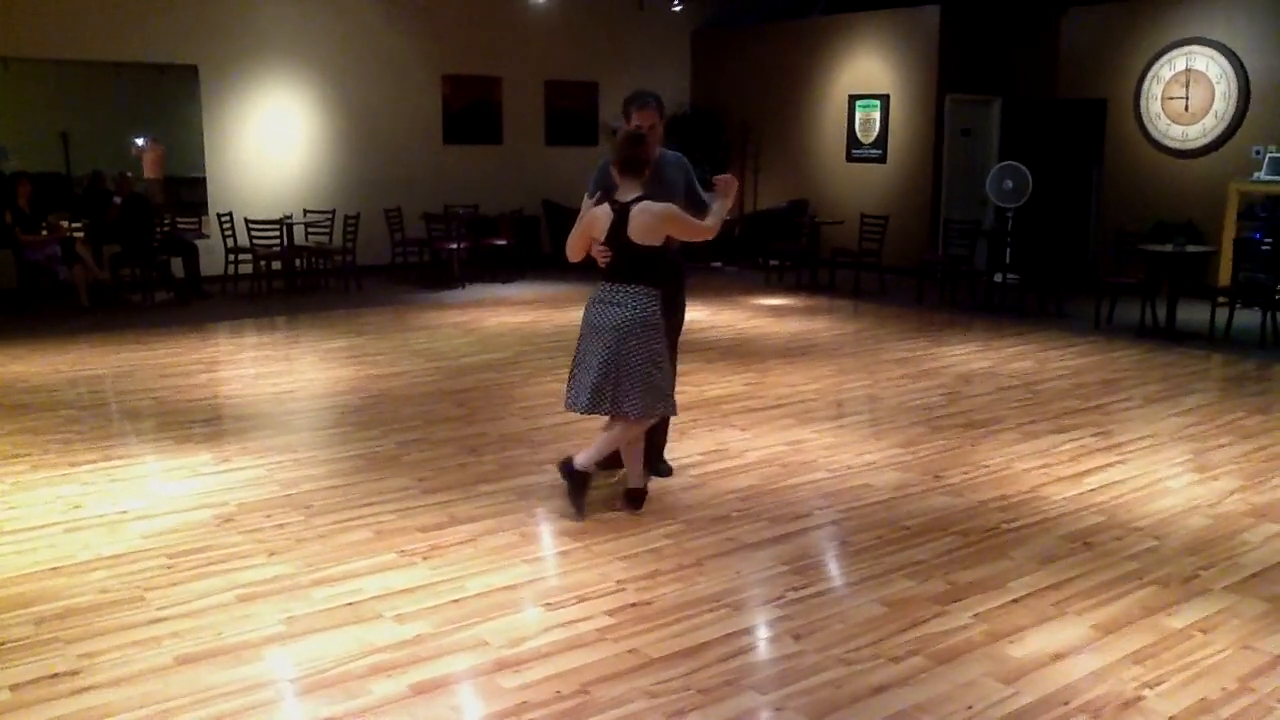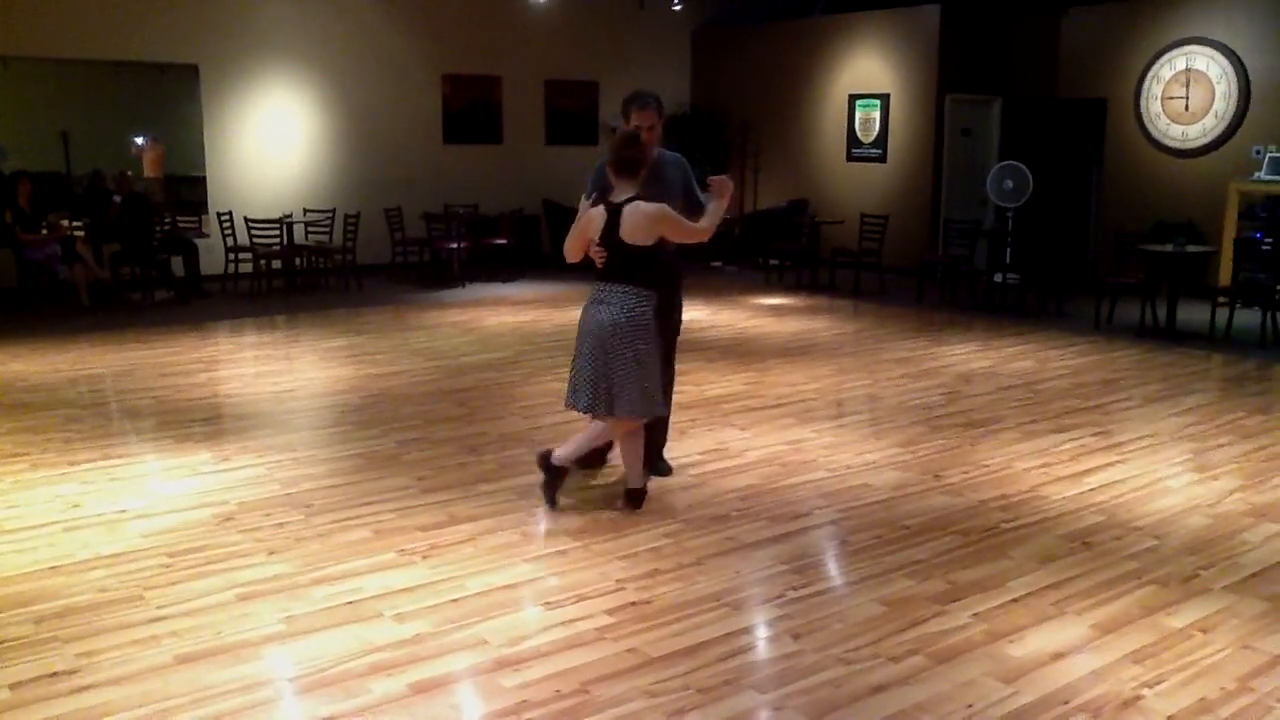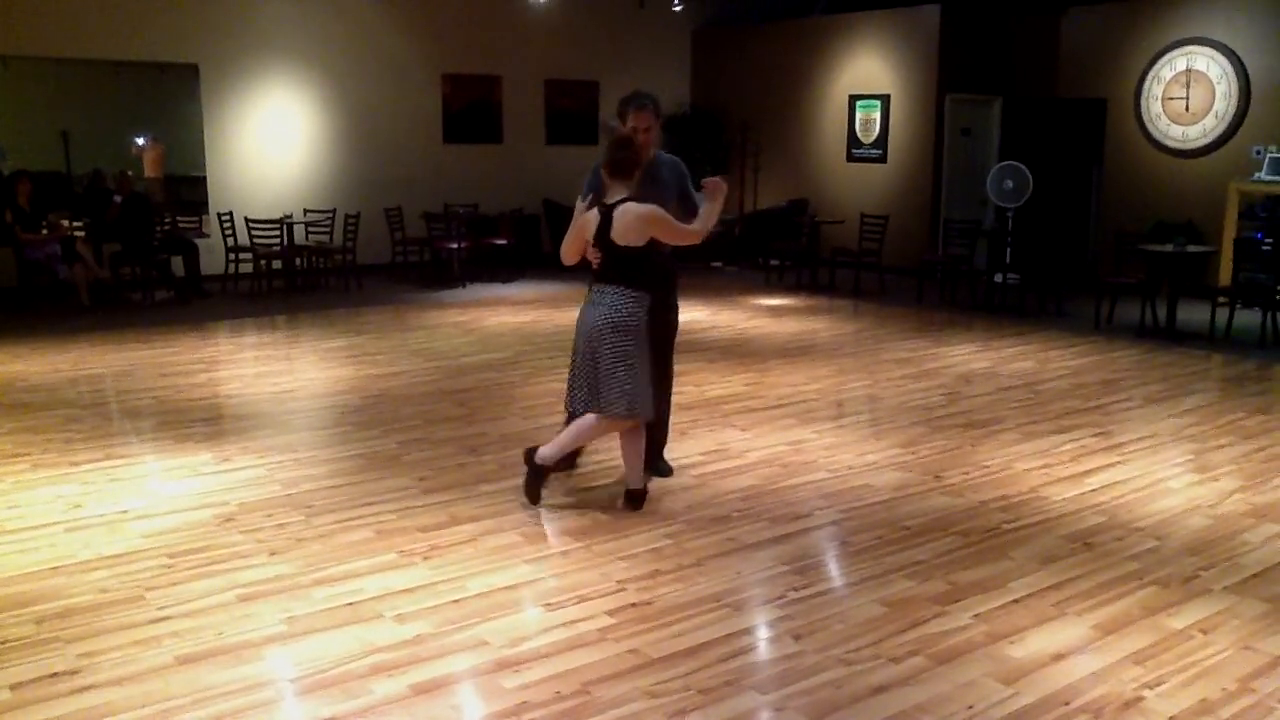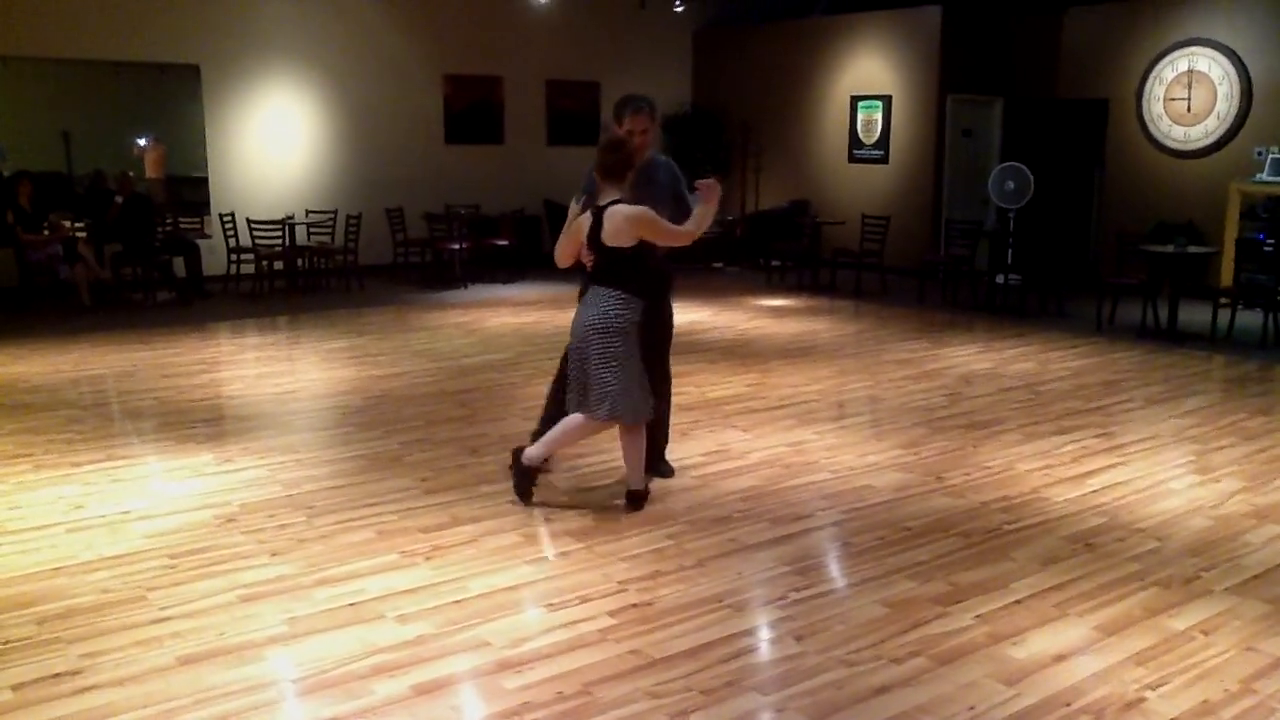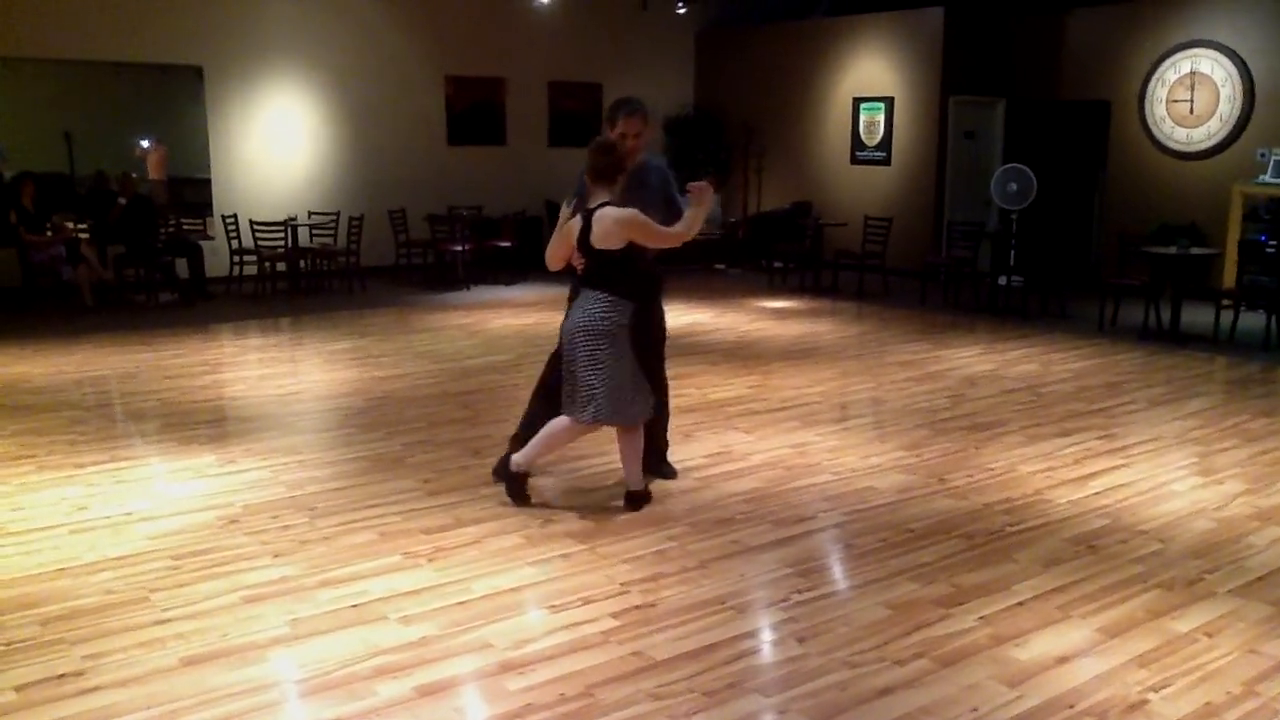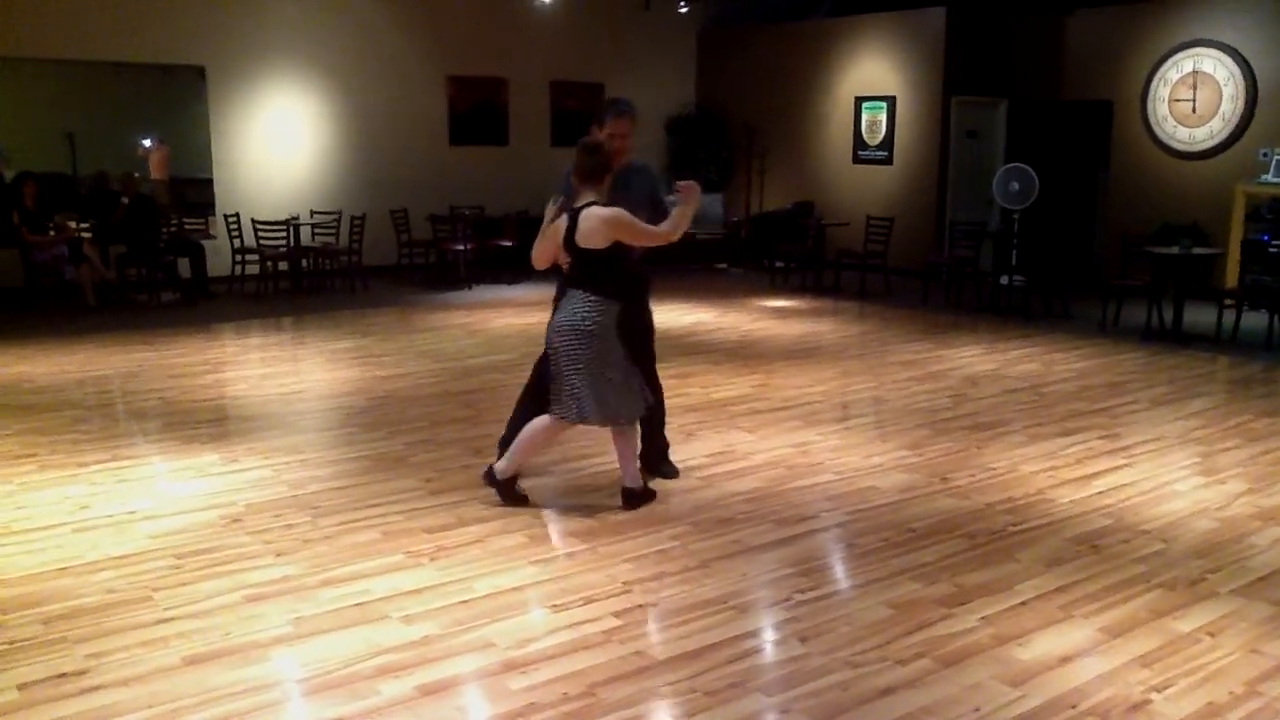
dt=0.1s
person 1, frame 1
left shoulder: (677, 165)
right shoulder: (609, 171)
left elbow: (702, 218)
right wrist: (596, 249)
left hip: (667, 275)
left ankle: (652, 450)
person 1, frame 2
left shoulder: (676, 167)
right shoulder: (605, 172)
left elbow: (698, 219)
right wrist: (593, 250)
left hip: (663, 276)
left knee: (659, 366)
left ankle: (653, 451)
right ankle: (600, 444)
person 1, frame 3
left shoulder: (673, 168)
right shoulder: (603, 172)
left elbow: (694, 222)
left hip: (658, 278)
left knee: (658, 367)
left ankle: (652, 452)
right ankle: (570, 445)
person 1, frame 4
left shoulder: (666, 171)
right shoulder: (596, 175)
left elbow: (687, 224)
right wrist: (583, 252)
left hip: (650, 279)
left knee: (654, 369)
left ankle: (653, 453)
right ankle: (540, 443)
person 1, frame 5
left shoulder: (658, 173)
right shoulder: (591, 176)
left elbow: (679, 227)
right wrist: (574, 255)
left hip: (641, 281)
left knee: (652, 371)
right knee: (564, 364)
left ankle: (656, 455)
right ankle: (519, 449)
person 1, frame 6
left shoulder: (644, 176)
right shoulder: (577, 177)
left hip: (627, 283)
left knee: (643, 371)
right knee: (552, 368)
left ankle: (655, 454)
right ankle: (509, 450)
person 2, frame 1
left shoulder: (597, 215)
right shoulder: (660, 213)
left elbow: (573, 254)
right elbow: (707, 231)
right wrist: (724, 199)
left hip: (603, 309)
right hip: (640, 313)
left knee: (623, 406)
right knee: (642, 407)
left ankle: (635, 484)
right ankle: (581, 464)
person 2, frame 2
left shoulder: (594, 216)
right shoulder: (653, 213)
left elbow: (571, 255)
right elbow: (701, 233)
right wrist: (721, 200)
left hip: (599, 309)
right hip: (632, 314)
left knee: (629, 406)
right knee: (631, 408)
left ankle: (635, 484)
right ankle: (559, 458)
person 2, frame 3
left shoulder: (590, 218)
right shoulder: (644, 214)
left elbow: (567, 258)
right elbow: (694, 234)
right wrist: (715, 201)
left hip: (596, 310)
right hip: (624, 315)
left knee: (625, 407)
right knee: (619, 409)
left ankle: (635, 486)
right ankle: (543, 456)
person 2, frame 4
left shoulder: (585, 219)
right shoulder: (635, 216)
left elbow: (562, 260)
right elbow: (686, 236)
right wrist: (709, 204)
left hip: (595, 312)
right hip: (615, 318)
left knee: (630, 405)
right knee: (603, 412)
left ankle: (636, 486)
right ankle: (529, 457)
person 2, frame 5
left shoulder: (575, 223)
right shoulder: (624, 218)
left elbow: (553, 262)
right elbow: (676, 237)
right wrist: (700, 206)
left hip: (587, 315)
right hip: (604, 321)
left knee: (622, 405)
right knee: (589, 414)
left ankle: (636, 488)
right ankle: (516, 463)
person 2, frame 6
left shoulder: (561, 222)
right shoulder: (610, 218)
left elbow: (539, 261)
right elbow: (664, 235)
right wrist: (688, 204)
left hip: (575, 316)
right hip: (589, 322)
left knee: (620, 403)
right knee: (565, 412)
left ankle: (634, 485)
right ankle: (500, 470)
